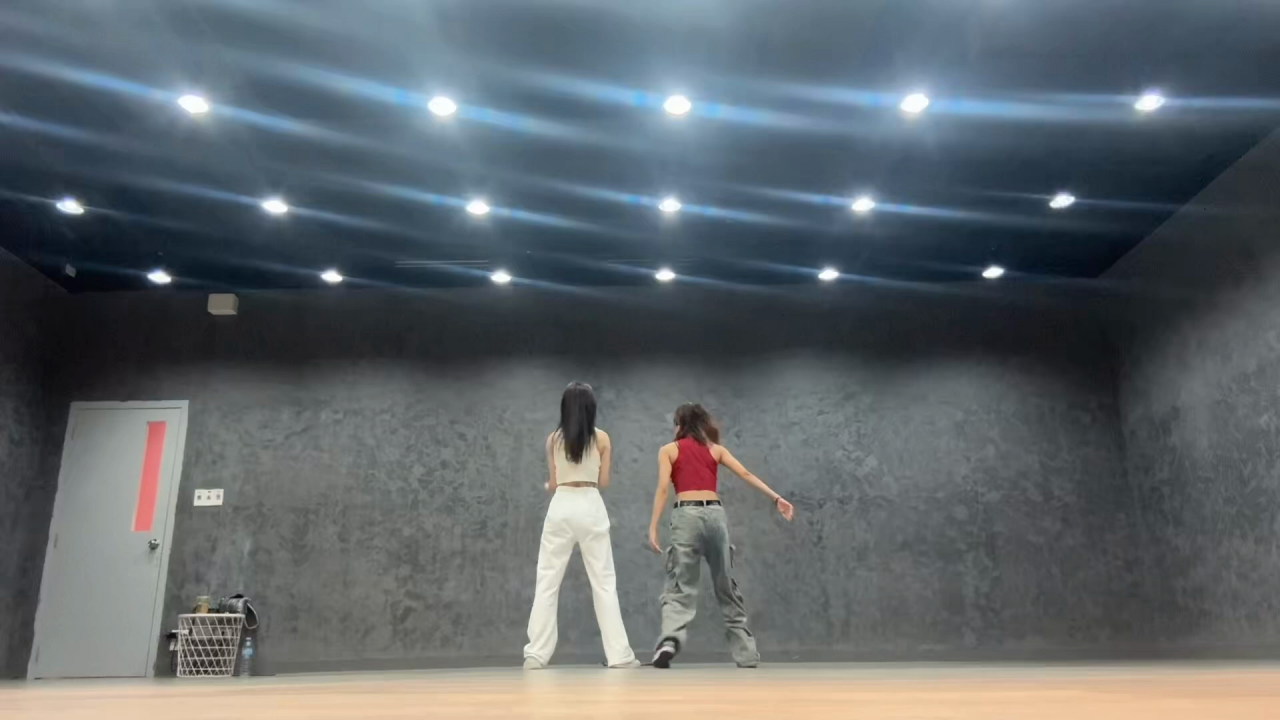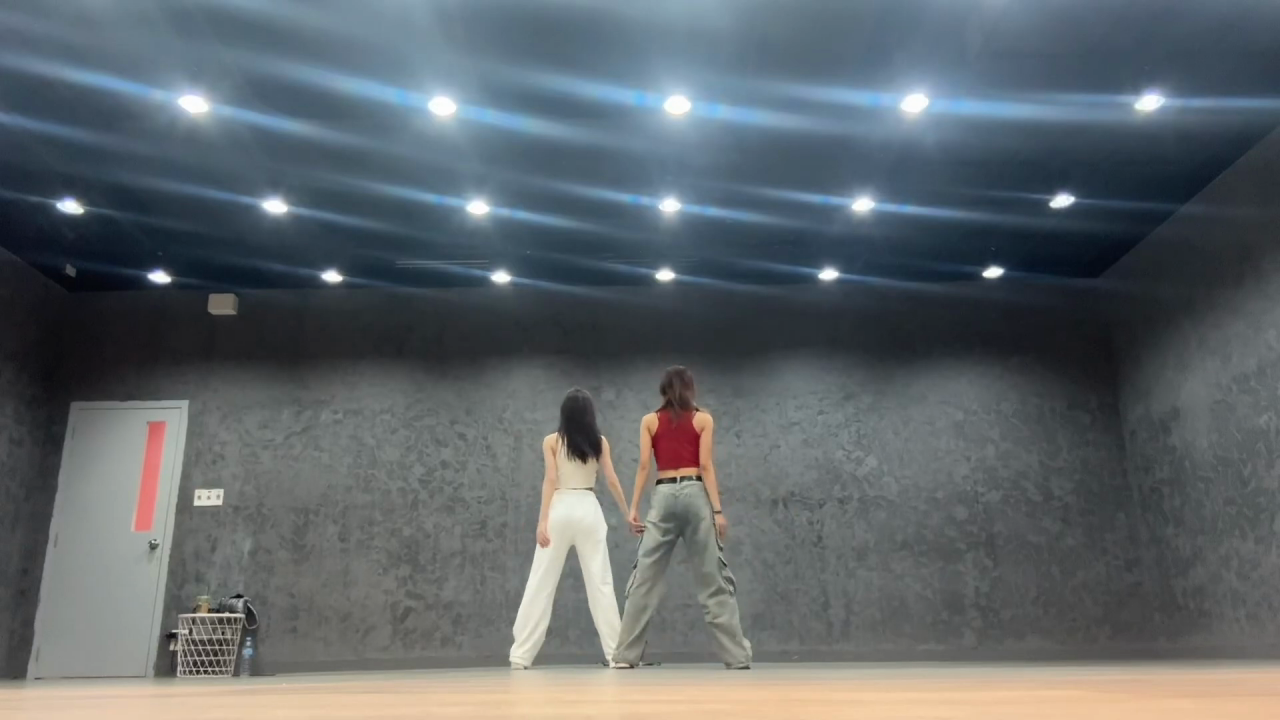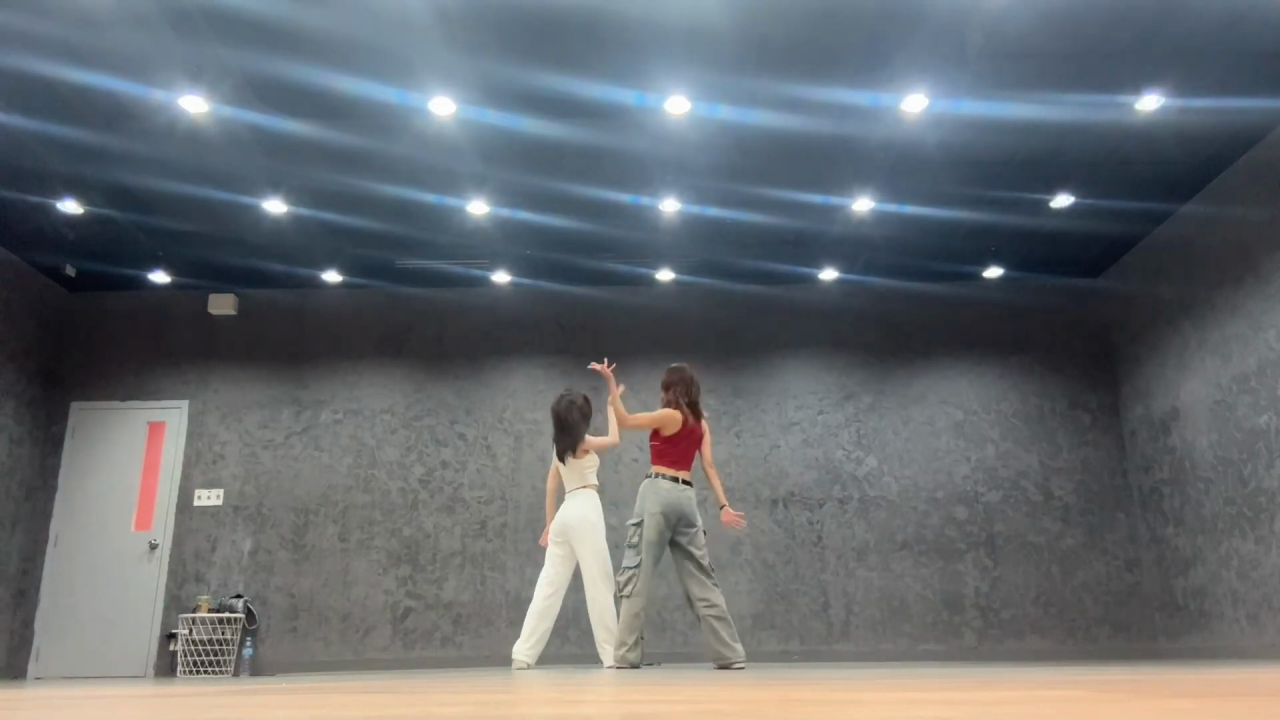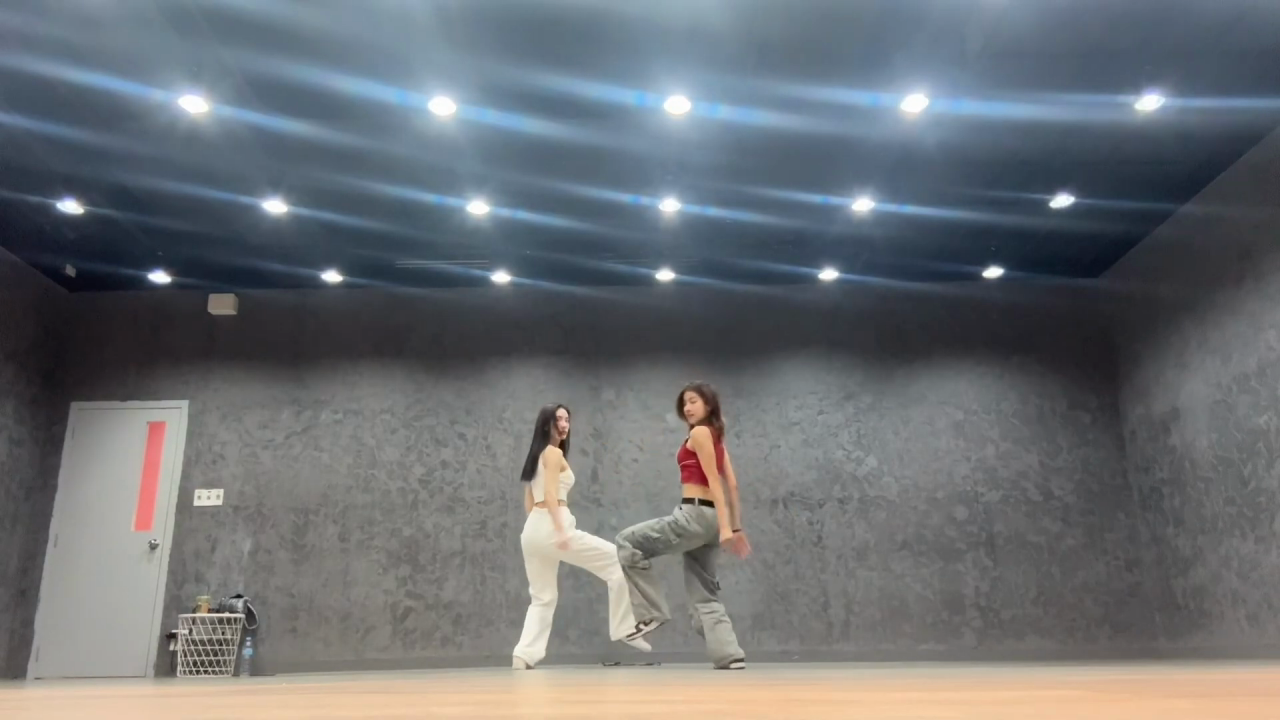
dt=1s
person 1, frame 1
left shoulder: (669, 450)
right shoulder: (716, 449)
left elbow: (664, 488)
right elbow: (744, 473)
left wrist: (653, 527)
right wrist: (776, 496)
left hip: (687, 516)
right hip: (715, 515)
left knee: (679, 590)
right knee: (727, 591)
left ankle: (670, 638)
right ankle: (746, 653)
person 1, frame 2
left shoulder: (650, 421)
right shoulder: (703, 419)
left elbow: (644, 466)
right elbow: (706, 466)
left wrist: (633, 507)
right wrist: (718, 510)
left hip: (663, 496)
right hip: (695, 495)
left knee: (645, 577)
right knee: (714, 578)
left ankle: (625, 655)
right ankle: (737, 655)
person 1, frame 3
left shoulder: (669, 416)
right shoulder: (700, 422)
left elbow: (624, 421)
right elbow: (709, 466)
left wrist: (611, 382)
right wrist: (724, 506)
left hip: (658, 493)
right hip: (686, 498)
left knee: (637, 572)
right knee: (701, 578)
left ankle: (626, 655)
right ankle: (730, 654)
person 1, frame 4
left shoulder: (700, 433)
right shoulder: (715, 436)
left elbow: (713, 481)
right elbow: (731, 483)
left wrist: (723, 525)
right wrist: (736, 528)
left hip: (695, 515)
right hip: (708, 518)
left knee: (629, 542)
right knee: (704, 593)
left ankle: (652, 613)
right ankle: (728, 653)
person 2, frame 1
left shoulder: (554, 438)
right shoulder: (601, 438)
left elbow: (553, 482)
right elbow: (604, 481)
left hip: (561, 506)
right hip: (591, 507)
left knee: (547, 582)
right knee: (603, 582)
left ankle: (536, 654)
right ankle: (619, 654)
person 2, frame 2
left shoulder: (552, 441)
right shoulder: (600, 441)
left elbow: (550, 482)
right elbow: (612, 480)
left wrist: (543, 520)
right wrist: (628, 514)
left hip: (560, 510)
right hip: (589, 510)
left knee: (540, 584)
right knee: (601, 584)
left ankle: (521, 655)
right ankle: (617, 653)
person 2, frame 3
left shoulder: (561, 446)
right shoulder: (581, 441)
left elbow: (551, 488)
right elbow: (614, 439)
left wrist: (548, 524)
right wrist: (612, 406)
left hip: (565, 514)
right hip: (585, 511)
left knee: (550, 586)
right knee: (599, 584)
left ankle: (523, 654)
right ankle: (611, 655)
person 2, frame 4
left shoulder: (537, 455)
right shoulder: (554, 452)
right elbow: (550, 493)
right wrist: (561, 531)
left hip: (532, 531)
right hip: (553, 528)
left knee: (543, 599)
right knee: (615, 561)
left ankle: (525, 654)
right ankle: (625, 629)
